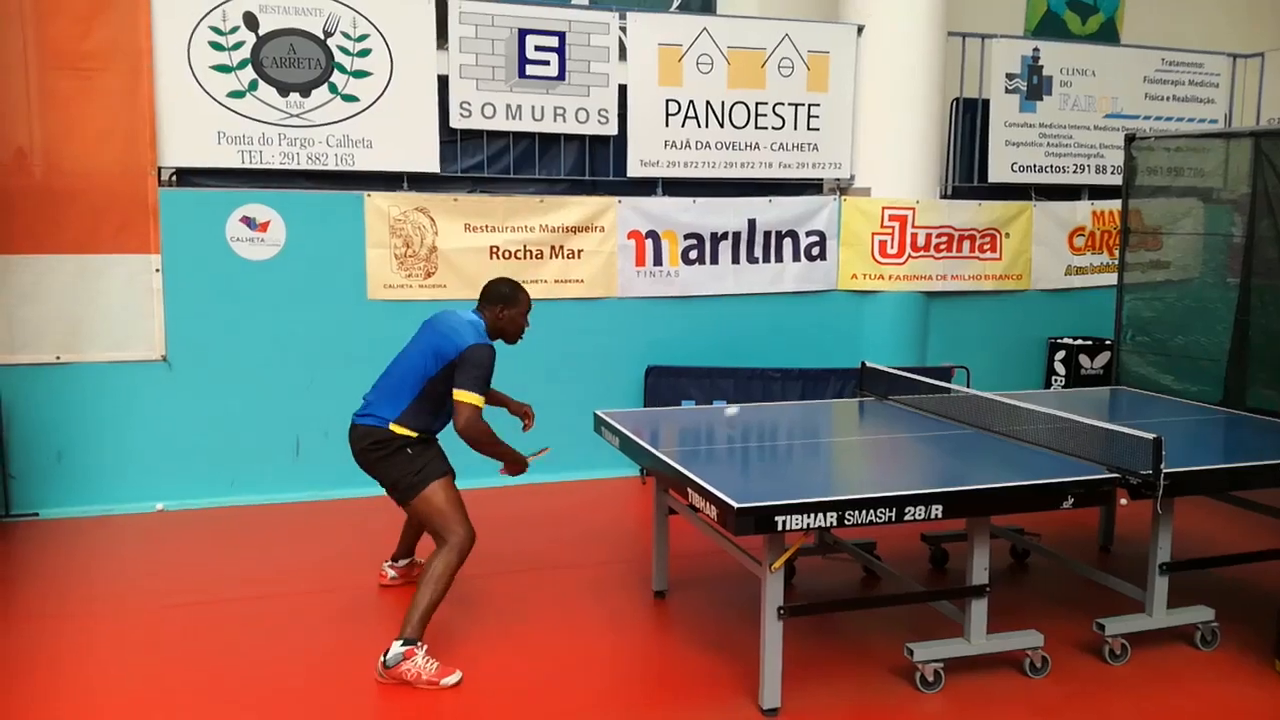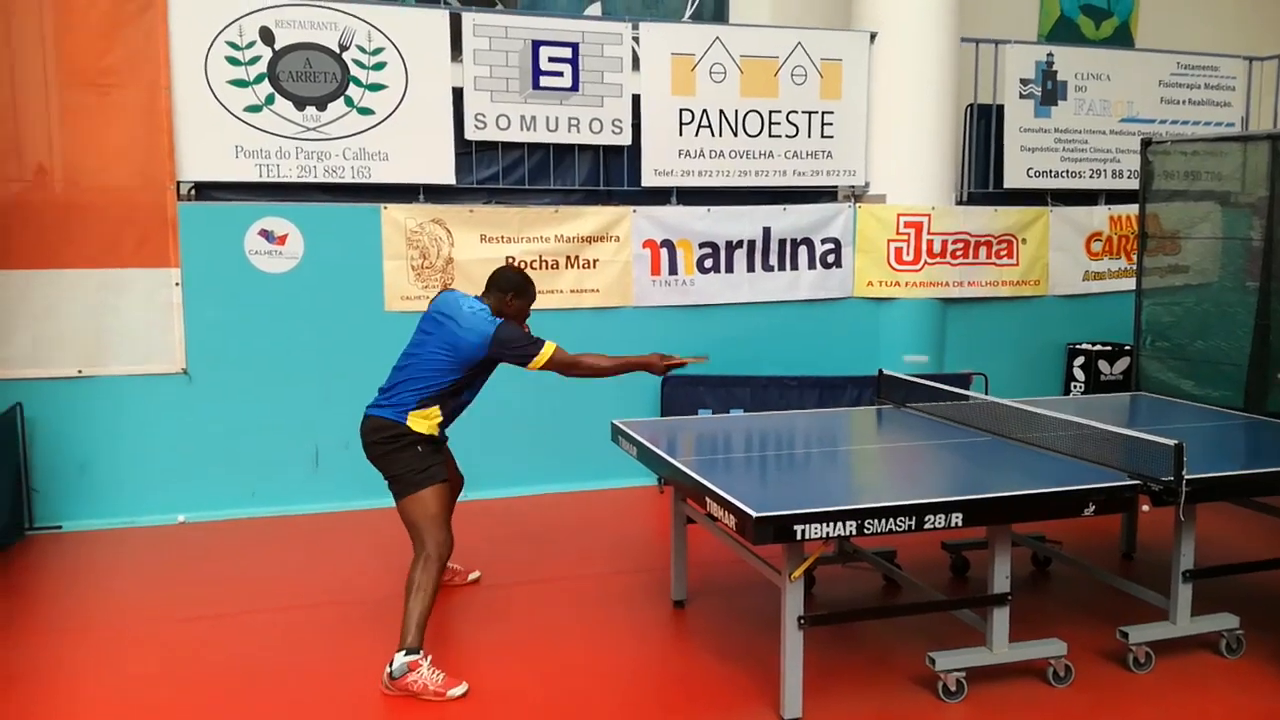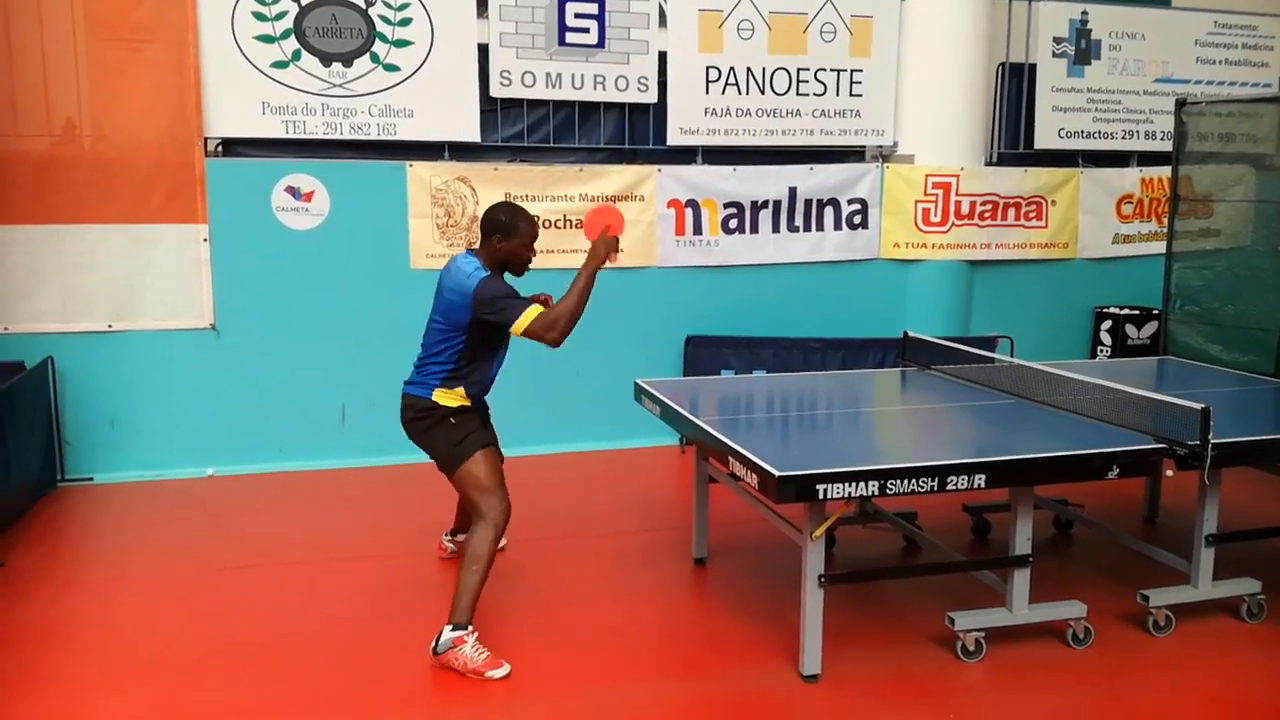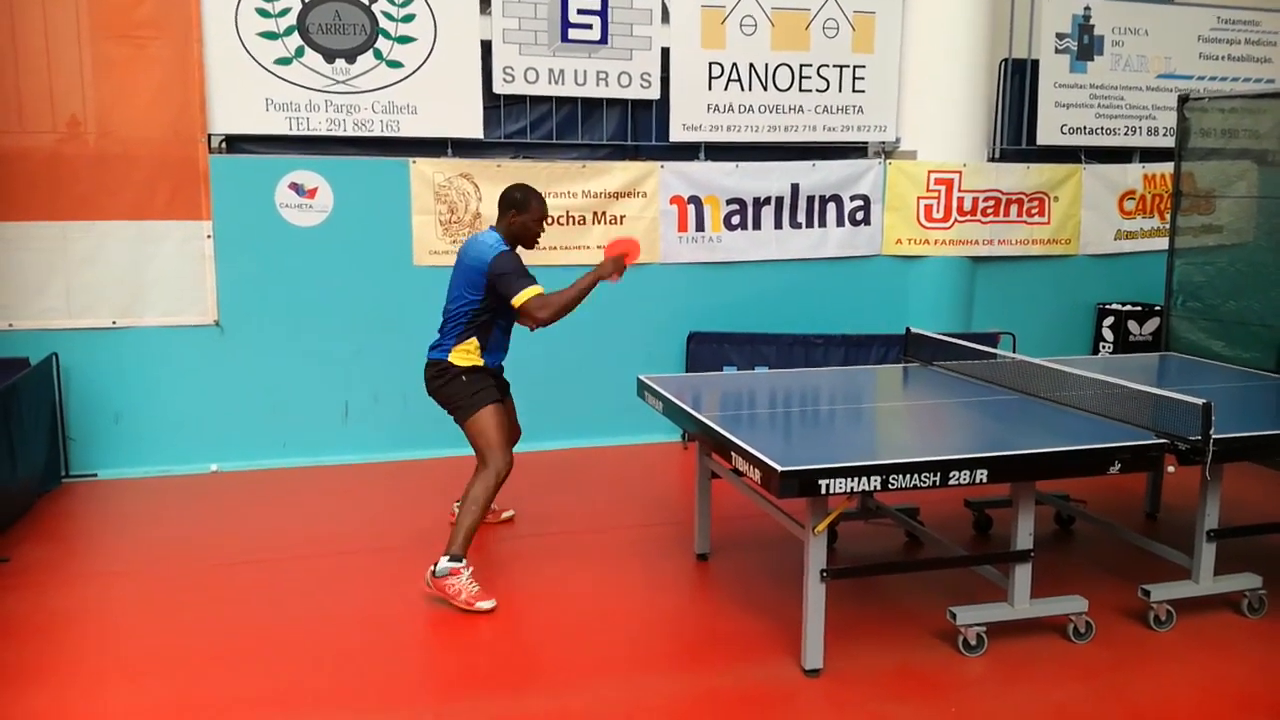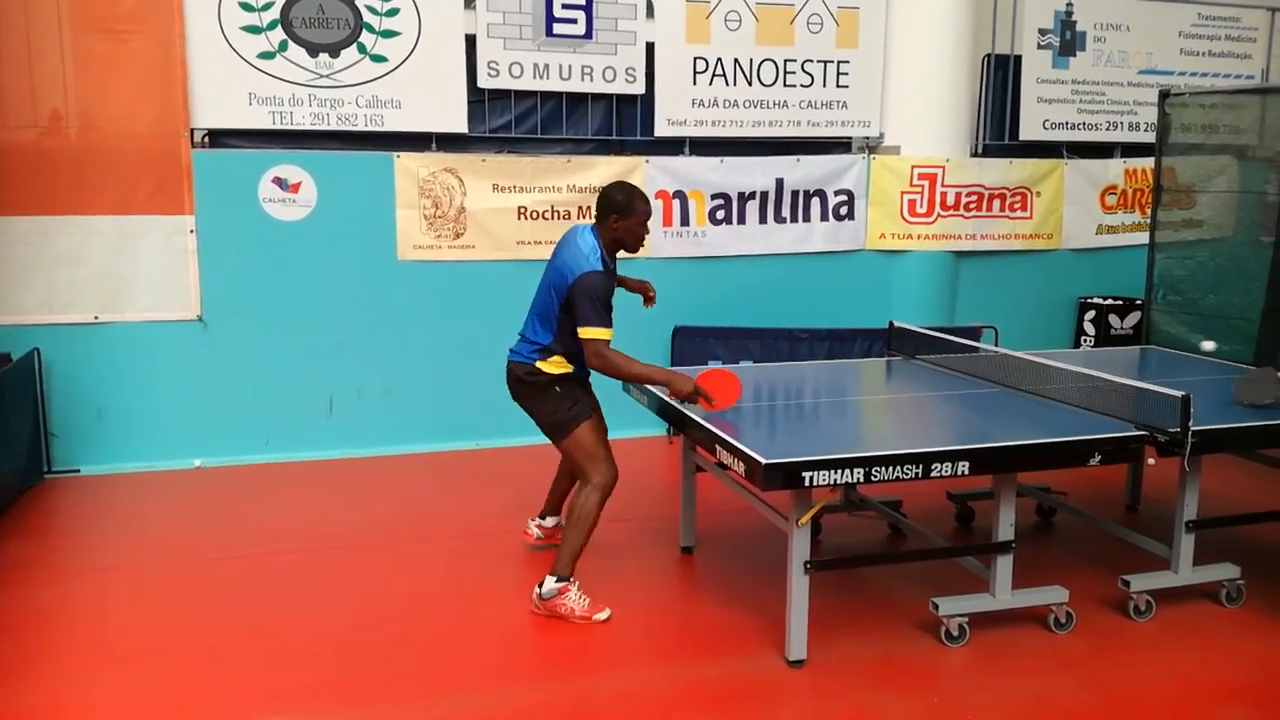
dt=1s
person 1, frame 1
left shoulder: (448, 320)
right shoulder: (479, 349)
right elbow: (467, 424)
left wrist: (506, 402)
right wrist: (510, 457)
left hip: (375, 431)
right hip: (389, 440)
left knee: (438, 484)
right knee: (458, 538)
left ankle: (400, 565)
right ankle: (402, 653)
person 1, frame 2
left shoulder: (448, 300)
right shoulder: (499, 332)
right elbow: (571, 363)
right wrist: (645, 362)
left hip: (387, 421)
right hip: (401, 435)
left knee: (451, 485)
right knee: (434, 545)
left ankle: (438, 569)
right ankle: (407, 663)
person 1, frame 3
left shoulder: (465, 264)
right shoulder: (485, 288)
right elbow: (555, 329)
left wrist: (526, 305)
right wrist: (593, 260)
left hip: (455, 402)
right hip: (440, 411)
left knee: (490, 467)
right knee: (493, 511)
left ankle: (458, 539)
right ankle: (454, 638)
person 1, frame 4
left shoulder: (479, 244)
right shoulder: (501, 258)
right elbow: (541, 312)
left wrist: (520, 307)
right wrist: (598, 273)
left hip: (474, 366)
right hip: (458, 370)
left knee: (508, 434)
right knee: (499, 462)
left ankle: (469, 505)
right ankle: (449, 568)
person 1, frame 5
left shoulder: (581, 234)
right shoulder: (591, 277)
right elbow: (599, 355)
left wrist: (627, 283)
right wrist: (668, 378)
left hip: (541, 367)
right hip: (541, 376)
left knee: (587, 444)
right knee: (602, 474)
left ankle: (547, 524)
right ankle: (555, 587)
